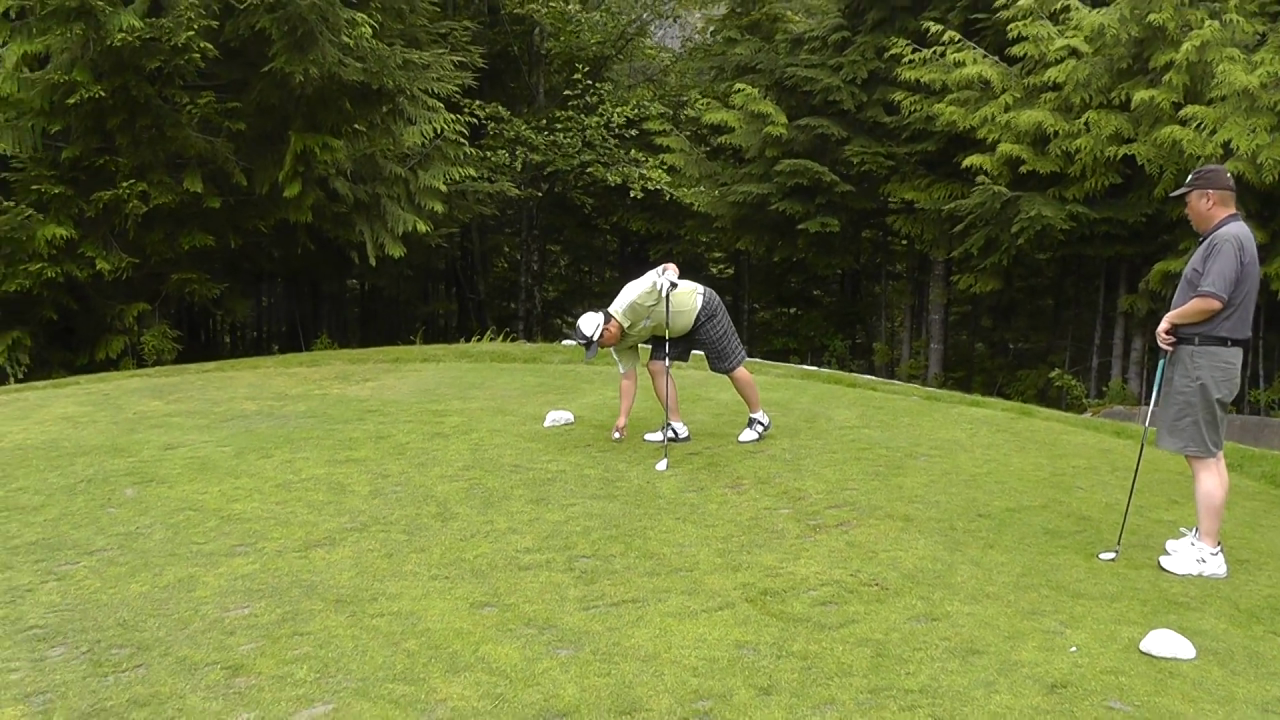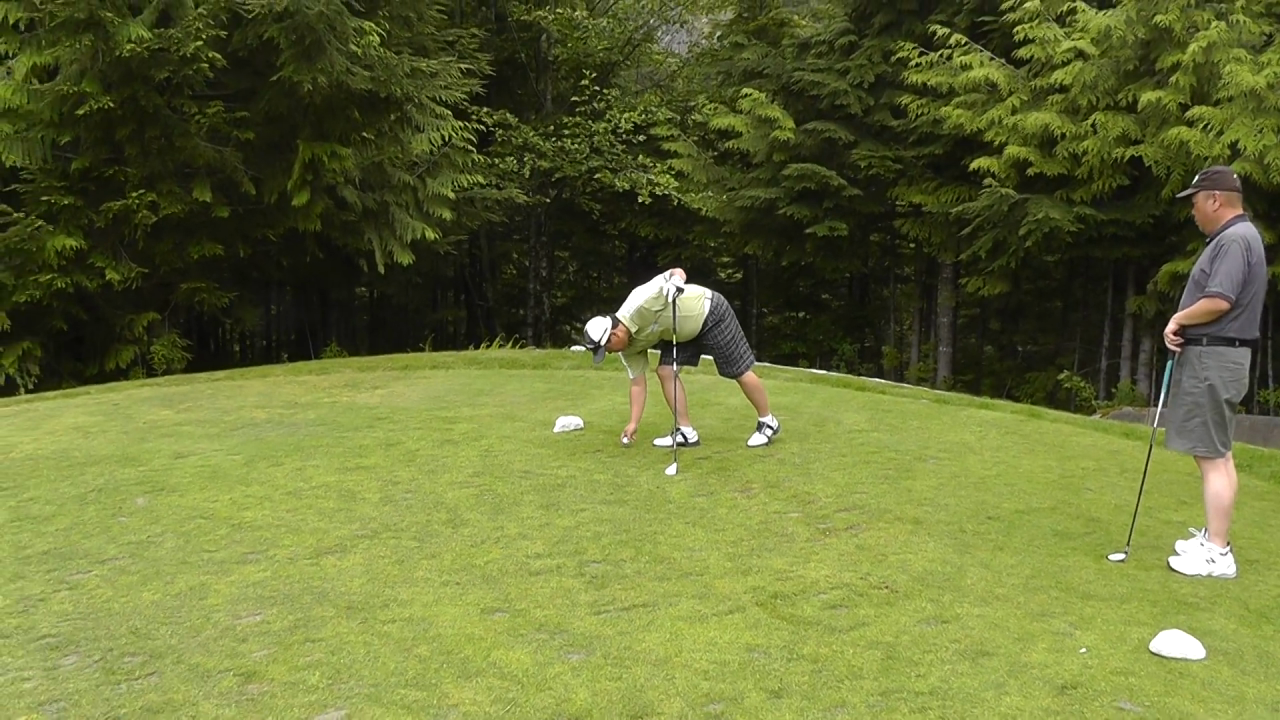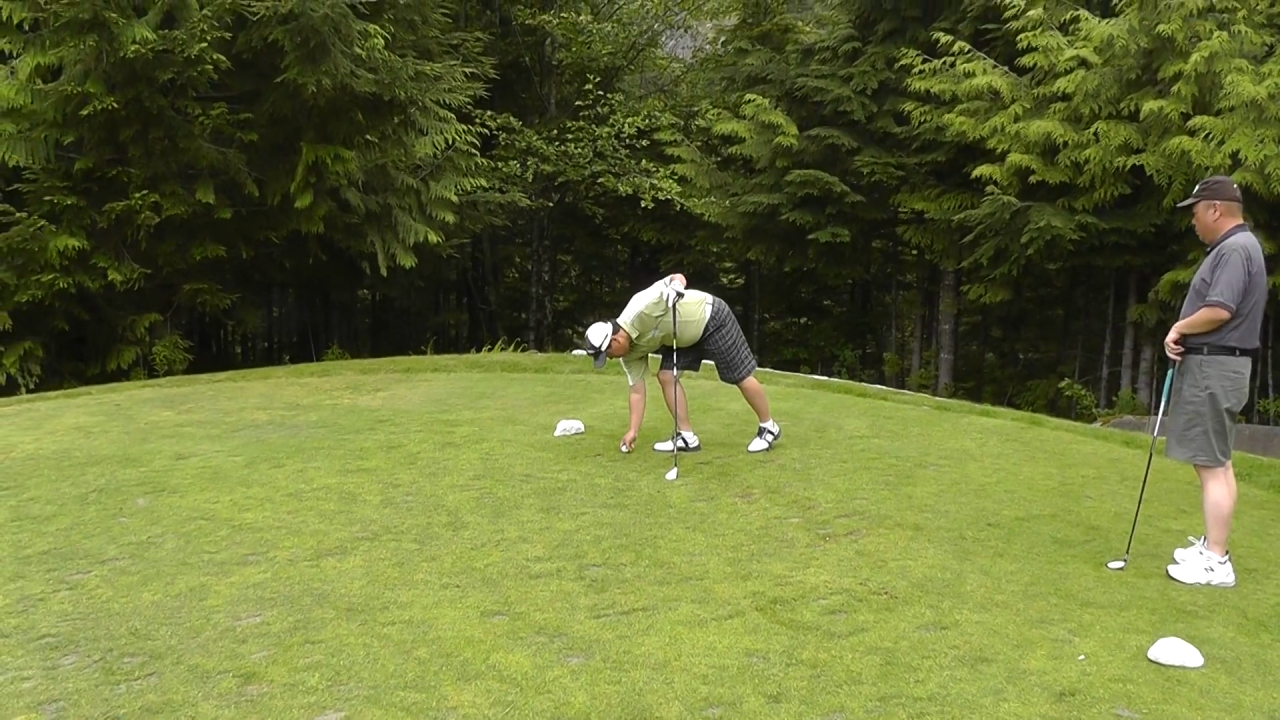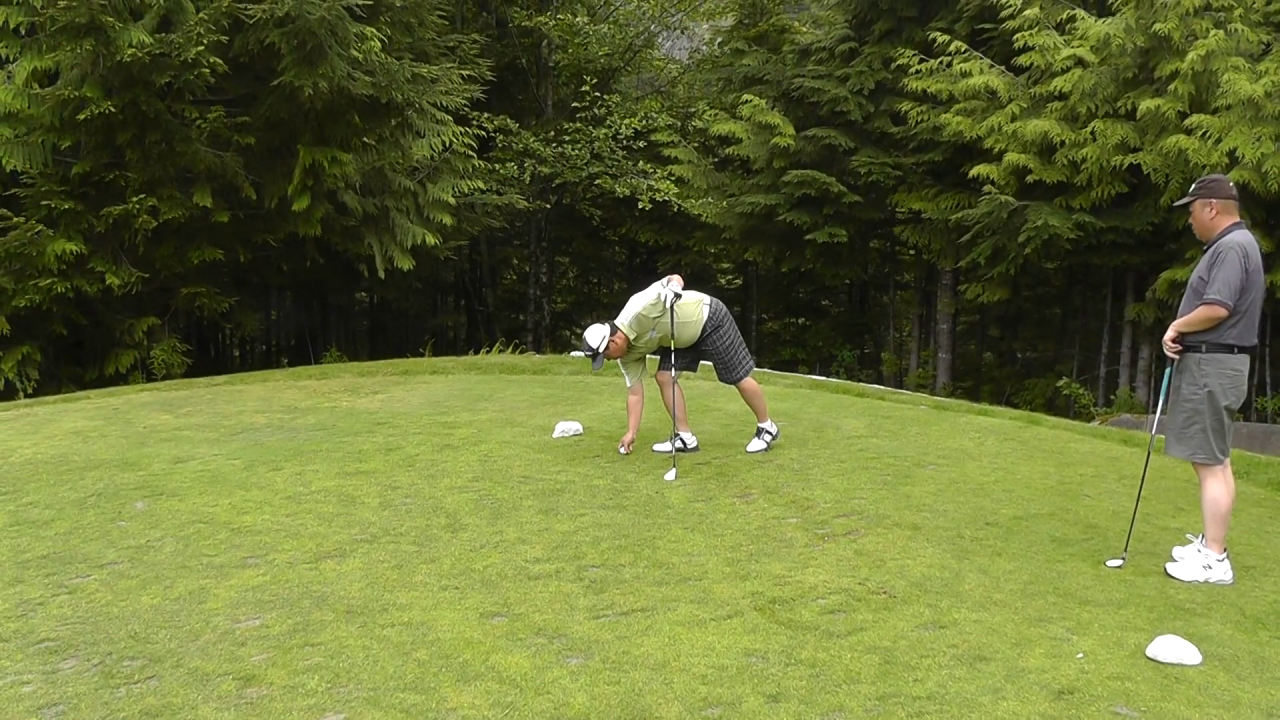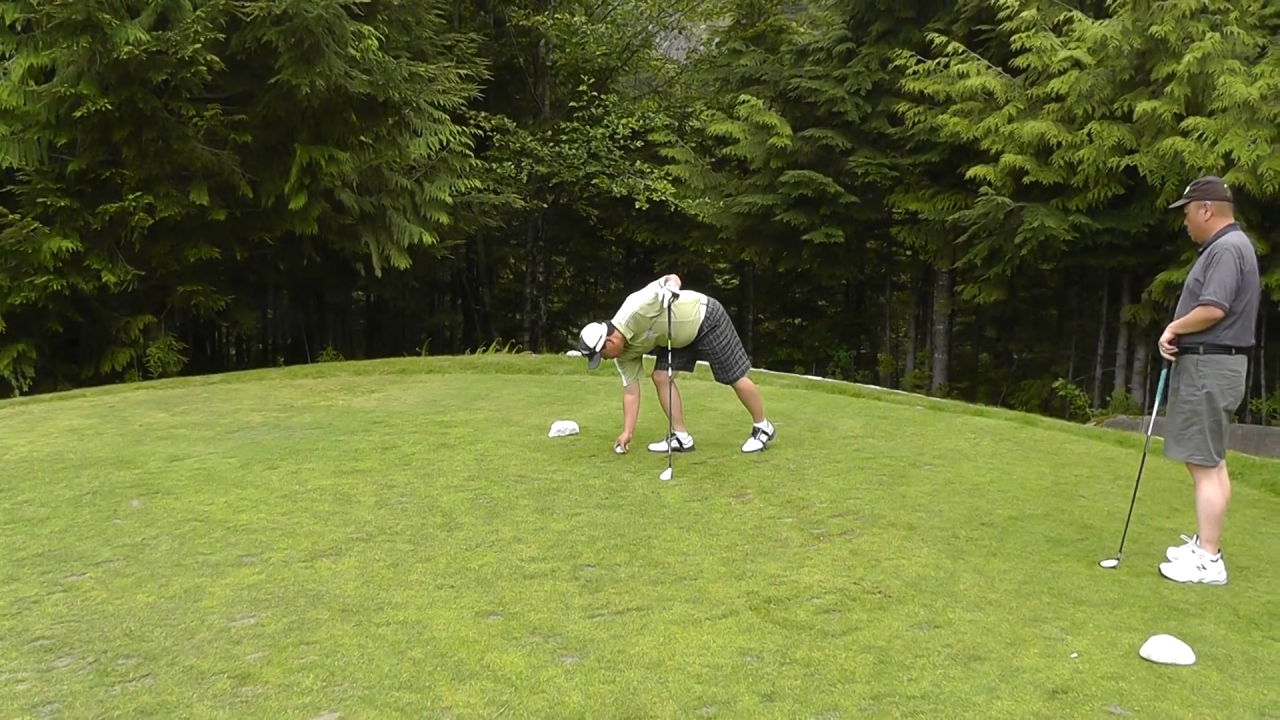
dt=0.2s
person 1, frame 1
left shoulder: (1227, 238)
right shoulder: (1225, 237)
left elbow: (1211, 301)
left wrist: (1170, 319)
right wrist: (1176, 326)
left hip: (1205, 357)
right hip: (1205, 354)
left knee: (1203, 456)
right knee: (1209, 453)
left ankle: (1208, 553)
right ankle: (1204, 538)
person 1, frame 2
left shoulder: (1234, 239)
right shoulder: (1232, 237)
left elbow: (1218, 301)
left wrist: (1178, 319)
right wrist: (1184, 326)
left hip: (1213, 357)
right hip: (1213, 354)
left knee: (1212, 456)
right knee: (1218, 452)
left ankle: (1217, 553)
right ankle: (1213, 538)
person 1, frame 3
left shoulder: (1235, 249)
right shoulder: (1233, 247)
left elbow: (1219, 311)
left wrist: (1179, 329)
right wrist: (1184, 336)
left hip: (1213, 367)
right hip: (1214, 364)
left knee: (1211, 464)
right knee: (1217, 461)
left ankle: (1216, 561)
right ankle: (1212, 546)
person 1, frame 4
left shoulder: (1232, 246)
right shoulder: (1229, 245)
left elbow: (1217, 308)
left wrist: (1176, 327)
right wrist: (1182, 333)
left hip: (1211, 364)
right hip: (1213, 361)
left knee: (1209, 463)
right knee: (1216, 459)
left ankle: (1214, 559)
right ankle: (1210, 544)
person 1, frame 5
left shoulder: (1227, 247)
right shoulder: (1224, 247)
left elbow: (1212, 309)
left wrist: (1172, 329)
right wrist: (1178, 335)
left hip: (1209, 366)
right hip: (1210, 364)
left knee: (1204, 464)
right knee: (1211, 461)
left ankle: (1208, 560)
right ankle: (1205, 545)
person 2, frame 1
left shoulder: (633, 300)
right shoulder: (622, 340)
left elbow: (670, 267)
right elbow: (628, 377)
left wrist: (669, 275)
right wrist: (623, 417)
left hip: (702, 308)
left knee: (731, 367)
right knee: (656, 367)
left ankle: (759, 418)
right ankle: (676, 427)
person 2, frame 2
left shoulder: (640, 304)
right shoulder: (630, 345)
left elbow: (678, 272)
right elbow: (638, 383)
left wrist: (675, 279)
right wrist: (633, 422)
left hip: (710, 313)
left knee: (740, 371)
right knee: (665, 371)
left ankle: (768, 422)
right ankle: (686, 432)
person 2, frame 3
left shoulder: (641, 310)
right shoulder: (631, 351)
left elbow: (678, 277)
right elbow: (637, 390)
left wrist: (676, 285)
right wrist: (633, 431)
left hip: (712, 318)
left knee: (741, 376)
right knee: (666, 376)
left ankle: (768, 428)
right ankle: (687, 437)
person 2, frame 4
left shoulder: (638, 312)
right shoulder: (629, 352)
left elbow: (675, 278)
right elbow: (635, 392)
left wrist: (673, 285)
right wrist: (631, 432)
left hip: (709, 319)
left knee: (739, 377)
right knee: (664, 377)
left ankle: (767, 428)
right ankle: (685, 437)
person 2, frame 5
left shoulder: (635, 312)
right shoulder: (626, 352)
left elbow: (673, 278)
right elbow: (631, 391)
left wrist: (671, 286)
right wrist: (627, 431)
left hip: (706, 319)
left knee: (735, 377)
right knee: (660, 377)
left ankle: (763, 428)
right ankle: (681, 437)
